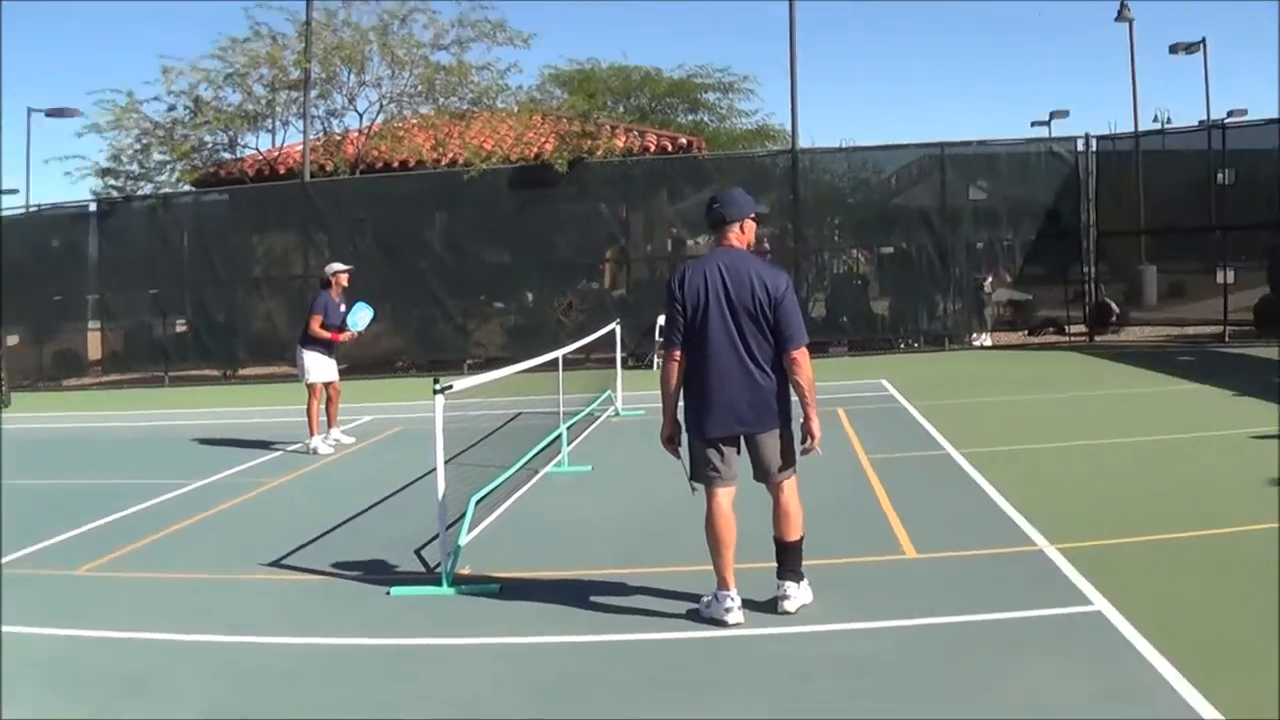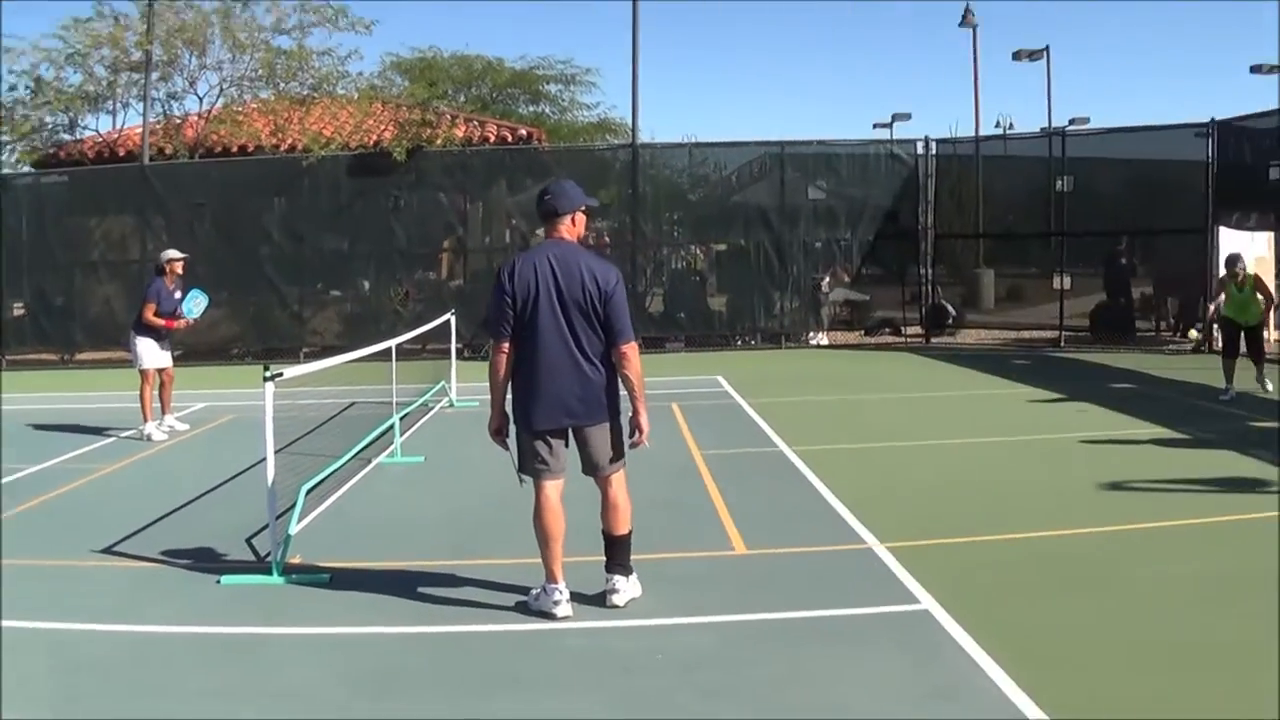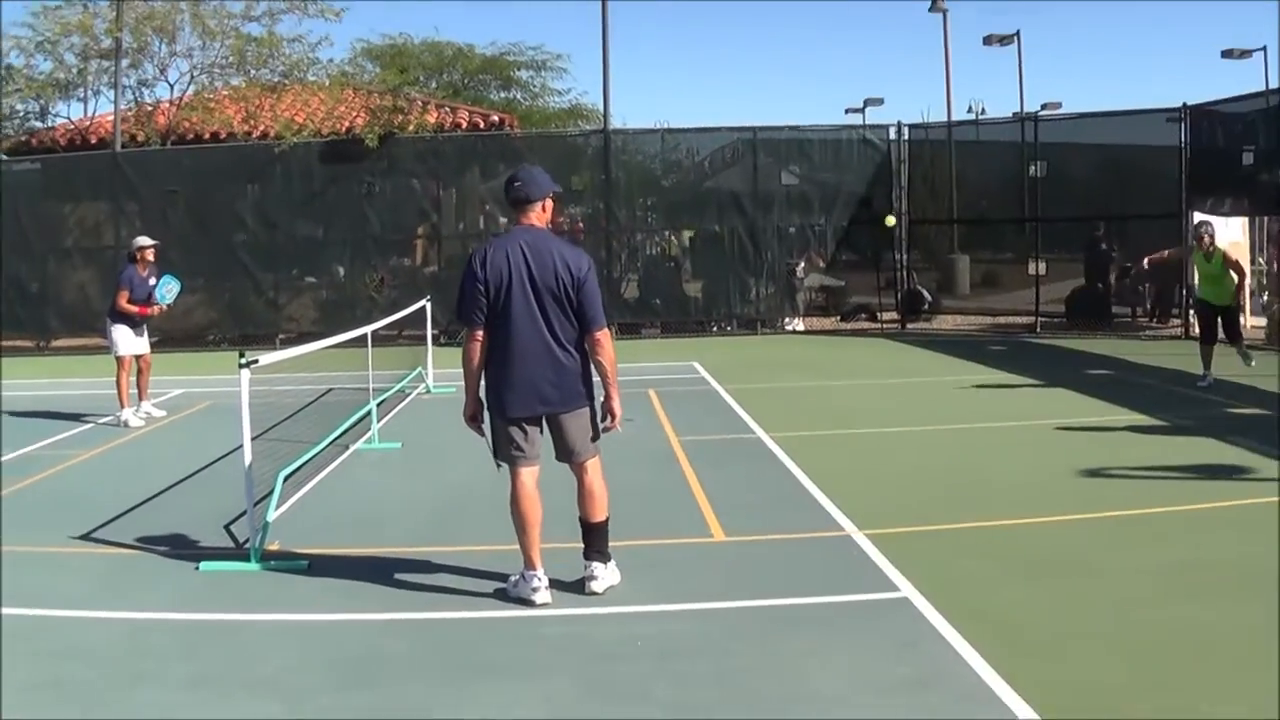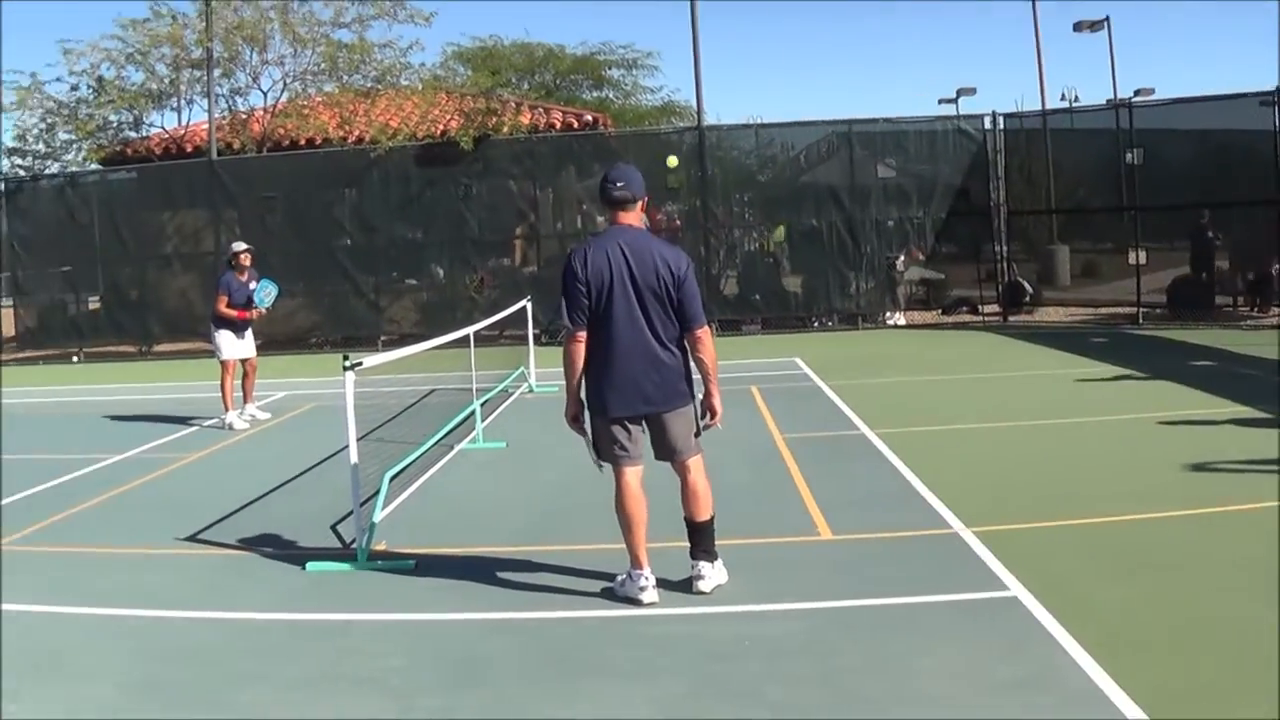
dt=0.2s
person 1, frame 1
left shoulder: (684, 279)
right shoulder: (774, 279)
left elbow: (674, 357)
right elbow: (795, 356)
left wrist: (669, 417)
right wrist: (810, 411)
left hip: (709, 409)
right hip: (766, 406)
left knee: (719, 497)
right knee: (784, 487)
left ankle: (727, 597)
right ankle: (791, 585)
person 1, frame 2
left shoulder: (513, 271)
right shoulder: (603, 272)
left elbow: (502, 349)
right elbow: (624, 350)
left wrist: (497, 408)
right wrist: (639, 405)
left hip: (537, 402)
right hip: (595, 399)
left knee: (548, 489)
right knee: (612, 481)
left ankle: (555, 590)
right ankle: (620, 579)
person 1, frame 3
left shoulder: (483, 258)
right shoulder: (575, 258)
left elbow: (475, 337)
right elbow: (598, 336)
left wrist: (472, 395)
right wrist: (612, 390)
left hip: (511, 389)
right hip: (569, 386)
left knee: (523, 477)
right knee: (588, 468)
left ankle: (534, 577)
right ankle: (598, 565)
person 1, frame 4
left shoulder: (583, 258)
right shoulder: (673, 256)
left elbow: (577, 338)
right elbow: (698, 334)
left wrist: (572, 395)
right wrist: (711, 388)
left hip: (613, 390)
right hip: (669, 385)
left knee: (628, 476)
right knee: (690, 467)
left ankle: (641, 577)
right ankle: (706, 565)
